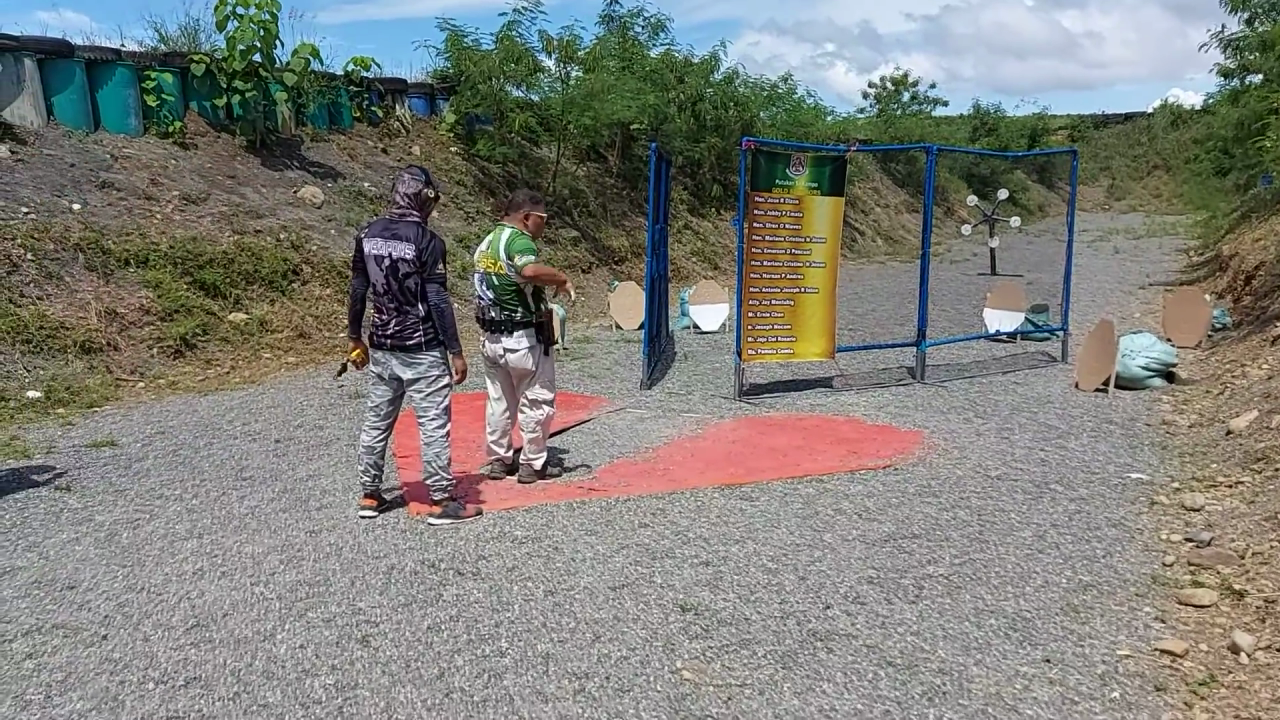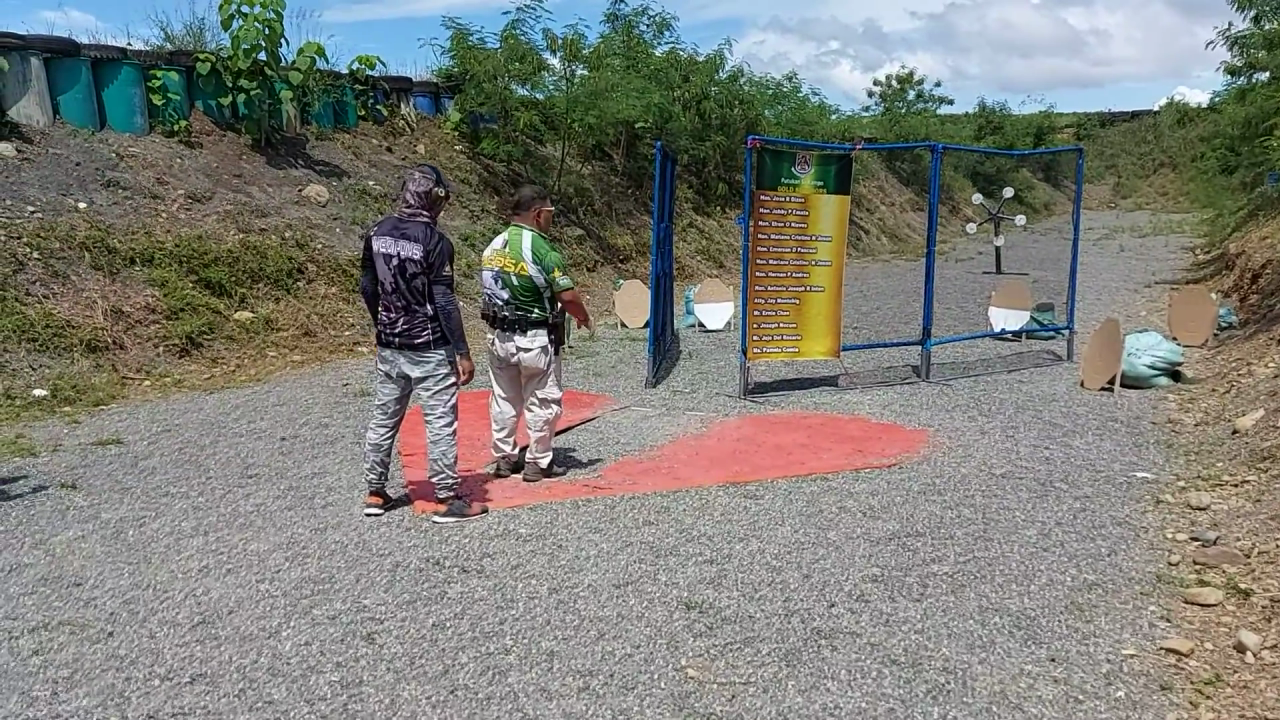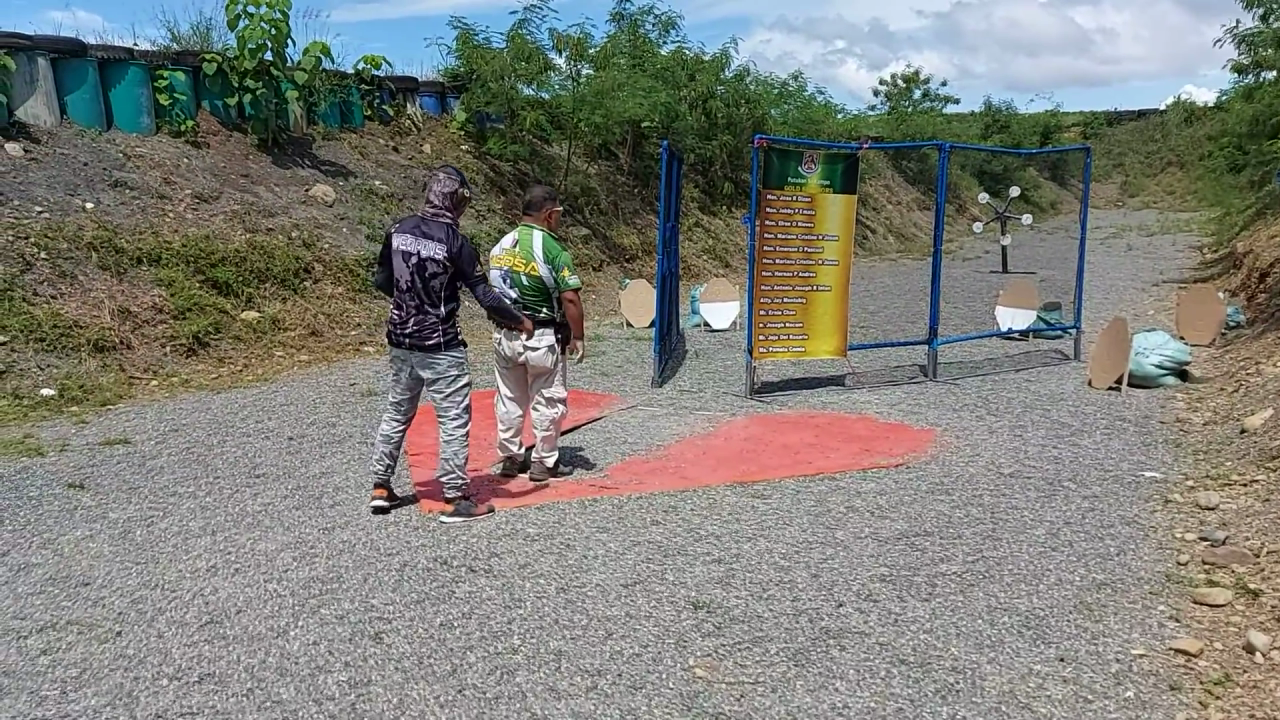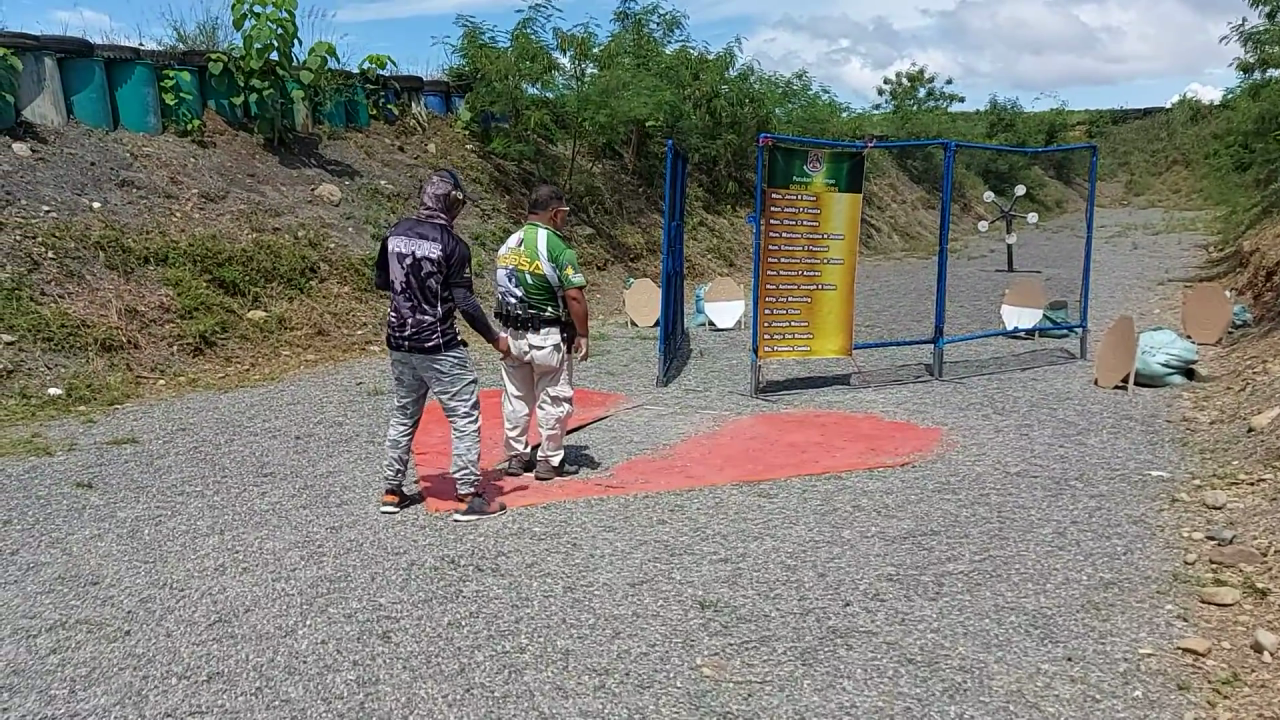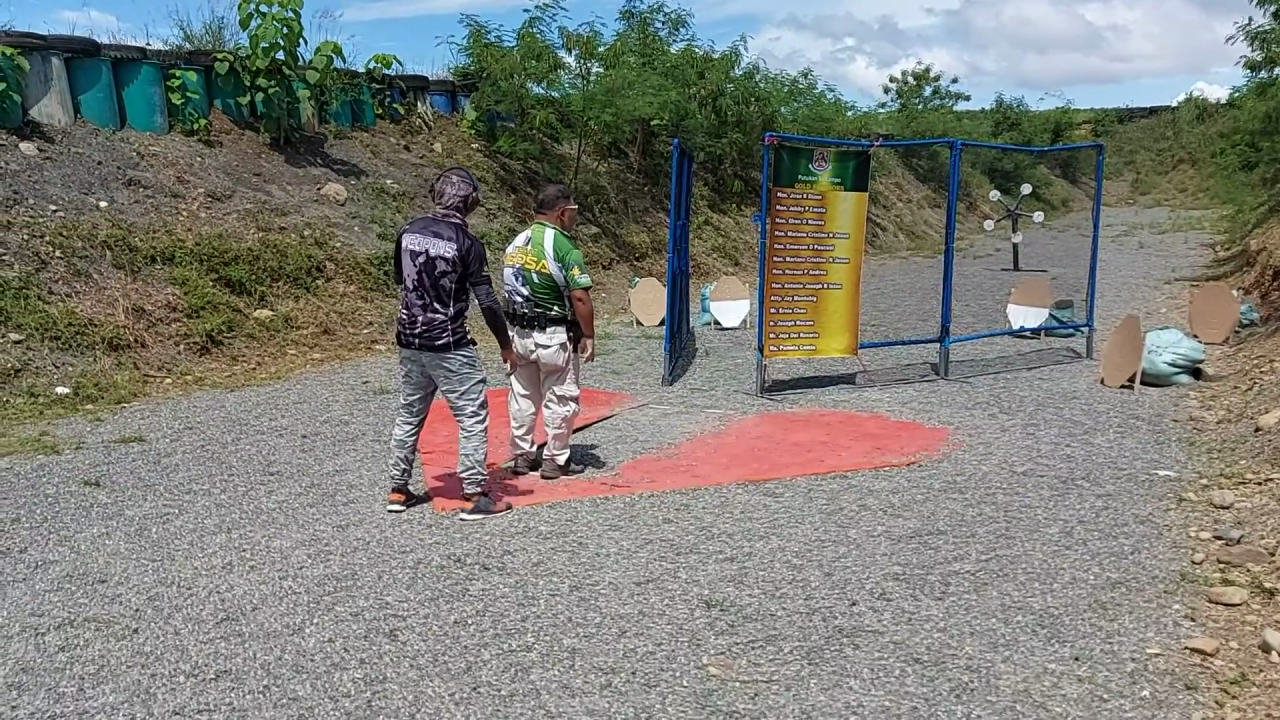
dt=0.5s
person 1, frame 1
left shoulder: (368, 234)
right shoulder: (427, 240)
left elbow: (358, 290)
right elbow: (438, 301)
left wrist: (355, 336)
right wrist: (456, 351)
left hip: (382, 347)
right hip: (422, 349)
left knee: (377, 421)
right knee: (434, 424)
left ankle: (370, 496)
right ankle: (442, 502)
person 1, frame 2
left shoulder: (378, 232)
right shoulder: (435, 241)
left elbow: (368, 288)
right elbow: (444, 303)
right wrist: (462, 353)
left hip: (389, 345)
right hip: (429, 347)
left knee: (383, 418)
right knee: (440, 421)
left ankle: (375, 493)
right ankle: (447, 499)
person 1, frame 3
left shoulder: (399, 230)
right shoulder: (456, 243)
left elbow: (381, 281)
right elbow: (486, 297)
right wrist: (520, 321)
left hip: (401, 341)
right hip: (440, 347)
left knee: (396, 414)
right knee: (454, 421)
left ankle: (381, 487)
right ankle: (456, 500)
person 1, frame 4
left shoulder: (396, 233)
right shoulder: (452, 244)
left elbow: (381, 282)
right elbow: (466, 304)
right wrist: (495, 338)
left hip: (401, 344)
right hip: (439, 347)
left knee: (403, 416)
right knee: (465, 419)
left ankle: (392, 491)
right ankle: (469, 497)
person 1, frame 5
left shoulder: (409, 231)
right shoulder: (466, 243)
right elbow: (487, 302)
right wrist: (506, 345)
left hip: (410, 342)
right hip: (449, 345)
left knee: (409, 414)
right knee: (472, 418)
left ankle: (398, 490)
right ankle: (475, 497)
person 2, frame 1
left shoulder: (488, 242)
right shoulder: (517, 241)
right elbow: (531, 270)
right wrist: (561, 278)
left hip: (492, 337)
right hip: (524, 338)
left knee: (499, 401)
right knee: (536, 402)
left ankle: (498, 461)
right ankle: (532, 465)
person 2, frame 2
left shoulder: (495, 245)
right shoulder: (541, 249)
right elbow: (568, 296)
right wrist: (583, 317)
left hip: (499, 337)
right hip: (535, 339)
left knee: (504, 400)
right knee: (542, 402)
left ankle: (504, 459)
right ankle: (538, 463)
person 2, frame 3
left shoulder: (501, 245)
right shoulder: (551, 248)
left elbow: (495, 289)
right elbow: (570, 298)
right wrist: (577, 337)
left hip: (505, 335)
right hip: (541, 337)
left knee: (509, 399)
right knee: (548, 402)
left ankle: (510, 459)
right ankle: (544, 463)
person 2, frame 4
left shoulder: (508, 244)
right shoulder: (556, 246)
left elbow: (504, 288)
right elbow: (574, 295)
right wrist: (582, 334)
left hip: (511, 334)
right hip: (547, 336)
left knee: (515, 398)
right knee: (554, 400)
left ankle: (516, 457)
right ankle: (550, 462)
person 2, frame 5
left shoulder: (516, 243)
right shoulder: (563, 246)
left elbow: (511, 287)
right elbow: (579, 297)
right wrist: (588, 335)
left hip: (518, 332)
right hip: (553, 335)
left knee: (522, 397)
right knee: (560, 399)
left ankle: (521, 457)
right ankle: (555, 461)
